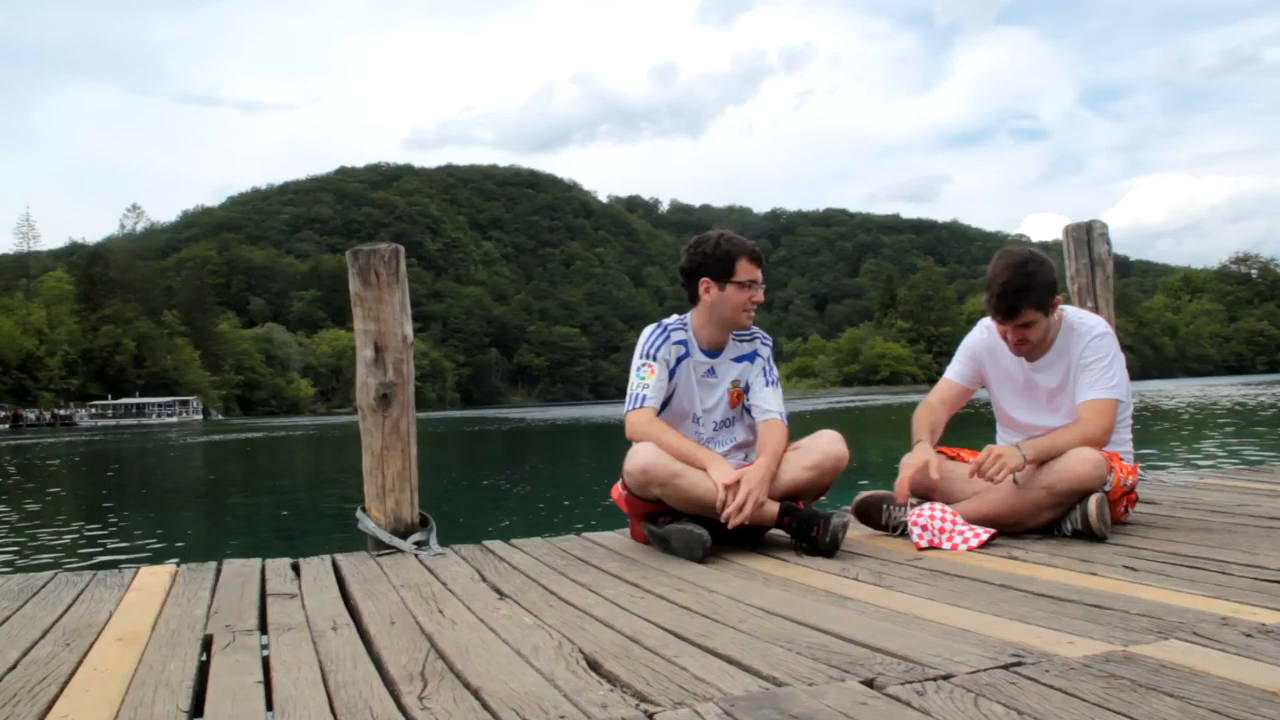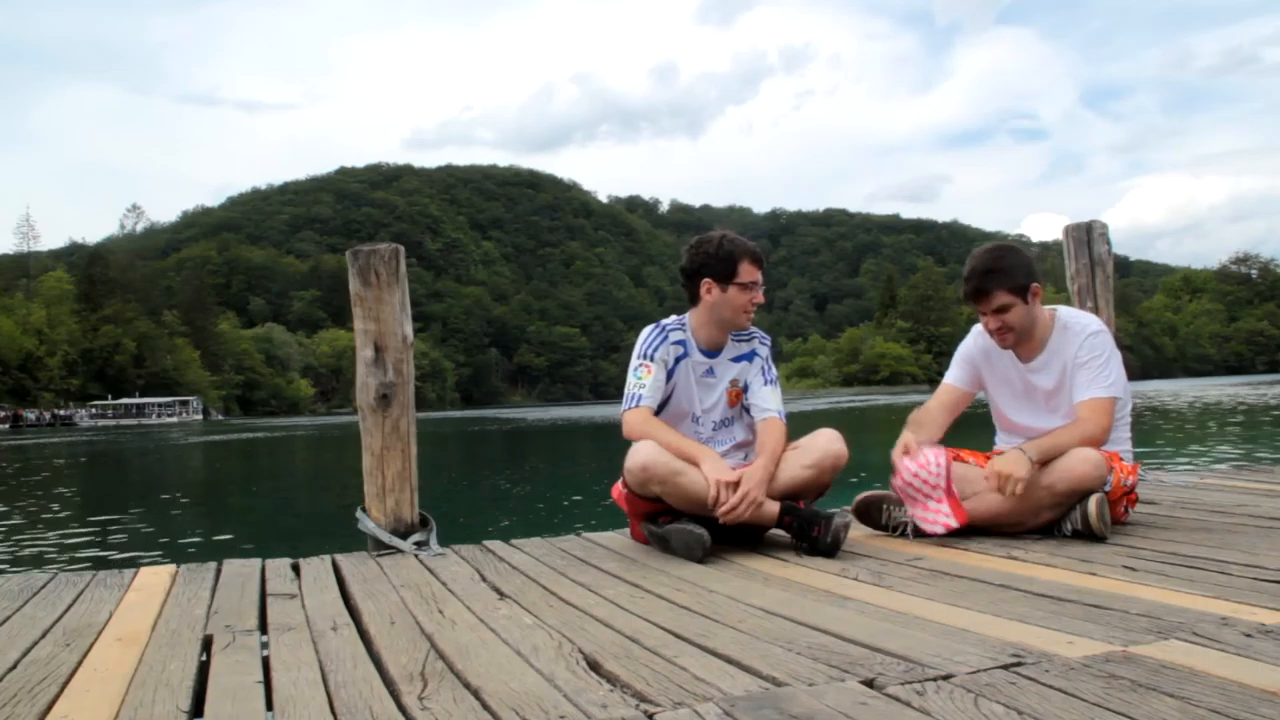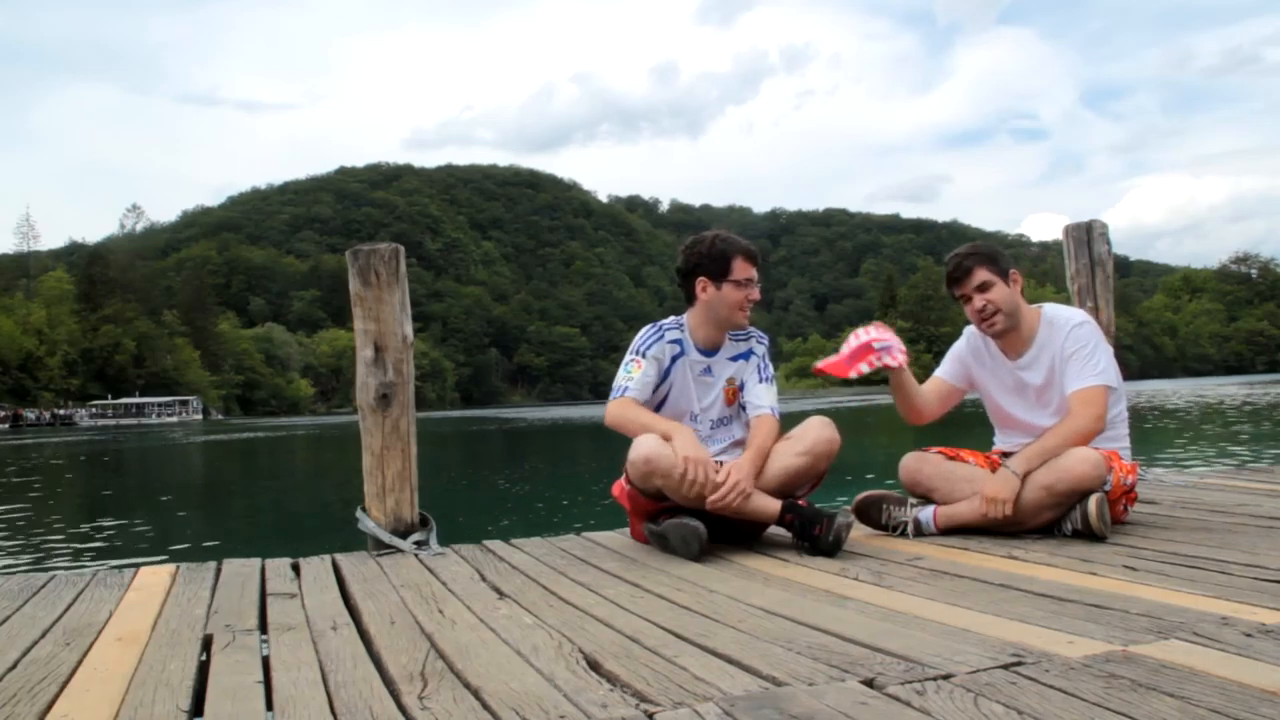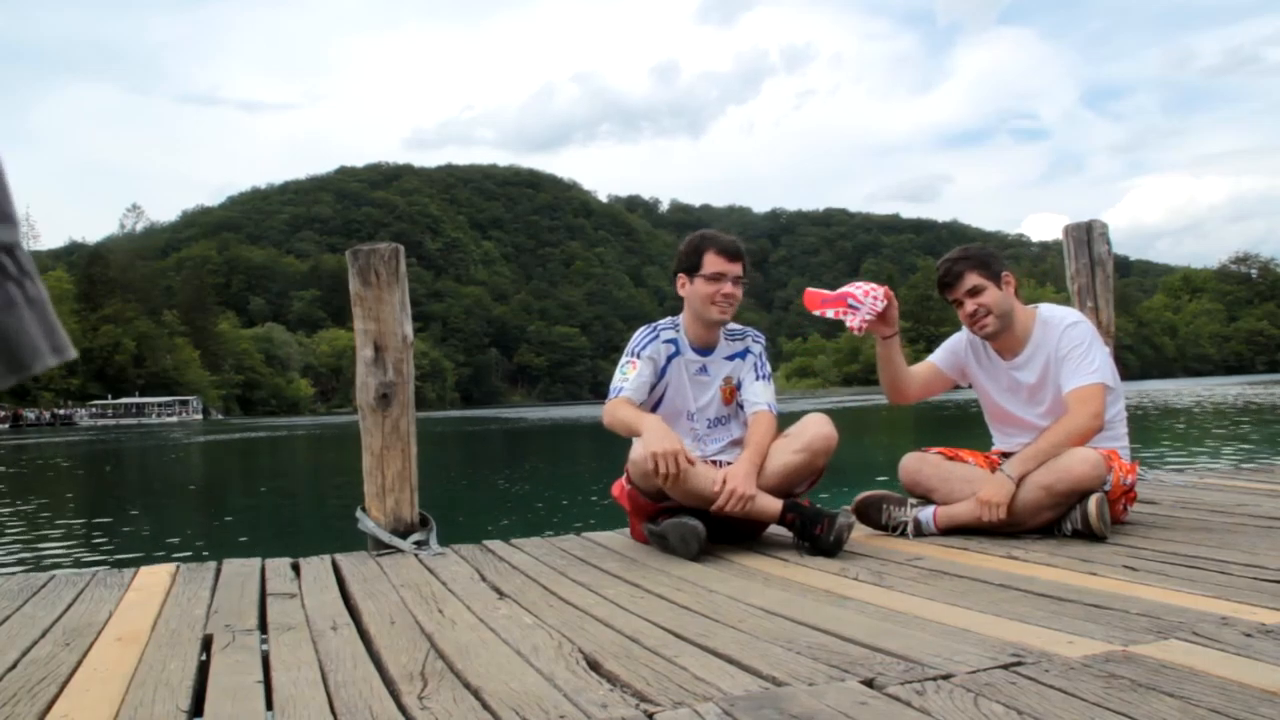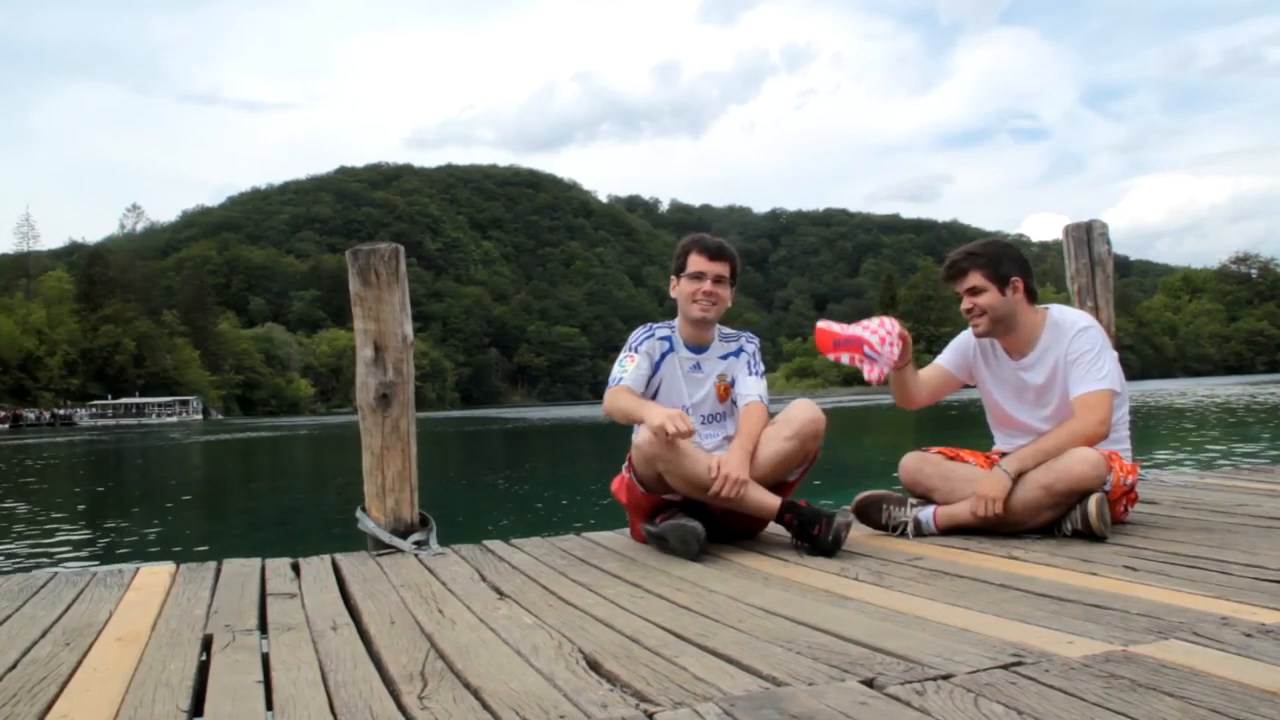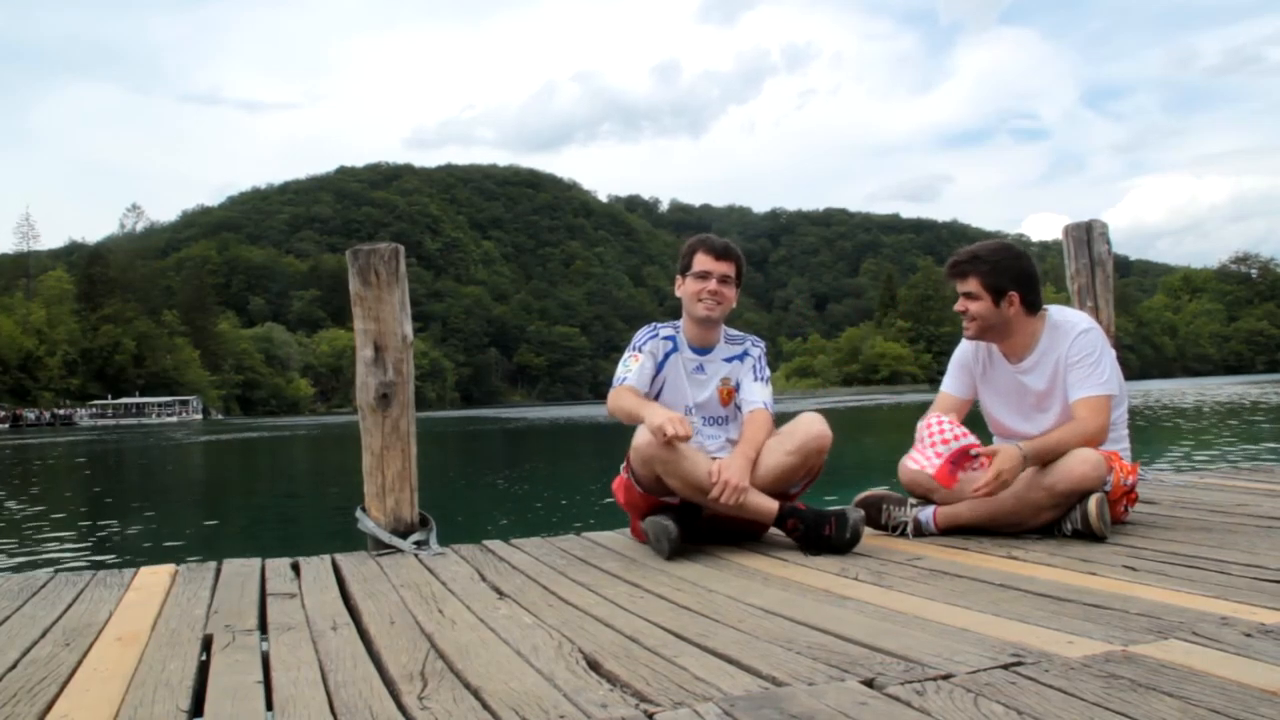
dt=0.4s
person 1, frame 1
left shoulder: (756, 346)
right shoulder: (661, 338)
left elbow: (772, 419)
right elbow: (638, 423)
left wrist: (761, 470)
right wrist: (713, 463)
left hip: (739, 480)
right hip: (674, 483)
left knee: (831, 447)
right knee: (642, 462)
left ankle: (690, 520)
right ankle: (793, 518)
person 1, frame 2
left shoulder: (755, 345)
right shoulder: (660, 339)
left elbow: (771, 419)
right elbow: (634, 422)
left wrist: (760, 470)
right wrist: (706, 458)
left hip: (737, 481)
right hip: (674, 485)
left knee: (829, 446)
right knee: (644, 460)
left ankle: (689, 521)
right ankle: (793, 518)
person 1, frame 3
left shoulder: (752, 345)
right shoulder: (657, 340)
left elbow: (765, 417)
right elbow: (617, 411)
left wrist: (747, 464)
right wrist: (678, 431)
left hip: (734, 479)
right hip: (675, 481)
left knee: (822, 433)
right knee: (647, 453)
left ankle: (689, 521)
right ankle: (794, 515)
person 1, frame 4
left shoulder: (748, 344)
right shoulder: (652, 340)
left elbow: (762, 414)
right elbow: (614, 411)
left wrist: (746, 465)
right wrist: (651, 425)
left hip: (732, 480)
right hip: (671, 484)
left knee: (819, 430)
right knee: (646, 455)
left ankle: (689, 520)
right ankle: (796, 516)
person 1, frame 5
left shoulder: (743, 347)
right shoulder: (649, 340)
left elbow: (755, 407)
right elbow: (614, 401)
left wrist: (740, 453)
right wrist: (651, 410)
left hip: (729, 494)
right hip: (663, 491)
left knee: (807, 415)
right knee: (654, 436)
left ankle: (690, 518)
right ankle: (795, 516)
person 1, frame 6
left shoulder: (749, 350)
right shoulder: (654, 339)
left elbow: (759, 415)
right elbow: (618, 399)
left wrist: (741, 459)
right wrist: (651, 409)
left hip: (732, 482)
right hip: (665, 489)
left knee: (814, 429)
right knee: (649, 440)
left ankle: (684, 521)
right ankle: (795, 519)
person 2, frame 1
left shoulder: (1092, 335)
right shoulder: (984, 336)
left elbow: (1095, 430)
right elbow: (937, 404)
left wrist: (1023, 451)
right wrist: (921, 446)
left hip: (1096, 467)
right hip: (1014, 468)
left knee: (1083, 465)
right knee: (912, 466)
right ankle: (1064, 513)
person 2, frame 2
left shoulder: (1086, 334)
right shoulder: (980, 342)
left elbow: (1094, 429)
right elbow: (937, 412)
left wrist: (1026, 453)
right wrist: (910, 436)
left hip: (1096, 467)
right hip: (1015, 467)
left knee: (1082, 465)
right knee: (916, 468)
left ankle: (932, 518)
right ankle: (1062, 512)
person 2, frame 3
left shoulder: (1073, 328)
right shoulder: (972, 345)
left elbow: (1089, 420)
right elbow: (920, 411)
left wrist: (1014, 469)
right wrist: (896, 368)
left hip: (1095, 466)
right hip: (1014, 466)
left knee: (1081, 466)
right knee: (915, 466)
left ankle: (926, 518)
right ankle: (1063, 513)
person 2, frame 4
left shoulder: (1068, 328)
right shoulder: (967, 345)
left elbow: (1087, 419)
right elbow: (902, 392)
left wrist: (1010, 473)
right wrist: (888, 336)
left hip: (1095, 466)
right hip: (1013, 466)
left knee: (1082, 465)
right knee: (914, 466)
left ankle: (927, 518)
right ankle: (1059, 511)
person 2, frame 5
left shoulder: (1078, 331)
right shoulder: (974, 342)
left elbow: (1093, 424)
right elbow: (913, 396)
left wrist: (1009, 468)
right wrist: (899, 361)
left hip: (1095, 468)
right hip: (1014, 470)
left knee: (1082, 465)
right knee: (914, 467)
left ankle: (928, 518)
right ankle: (1057, 511)
person 2, frame 6
left shoulder: (1077, 334)
right shoulder: (974, 346)
left elbow: (1092, 429)
right elbow: (936, 418)
left wrist: (1022, 455)
left hip: (1095, 467)
right hip: (1015, 468)
left knee: (1083, 467)
right knee: (913, 468)
left ankle: (926, 518)
right ankle: (1061, 512)
